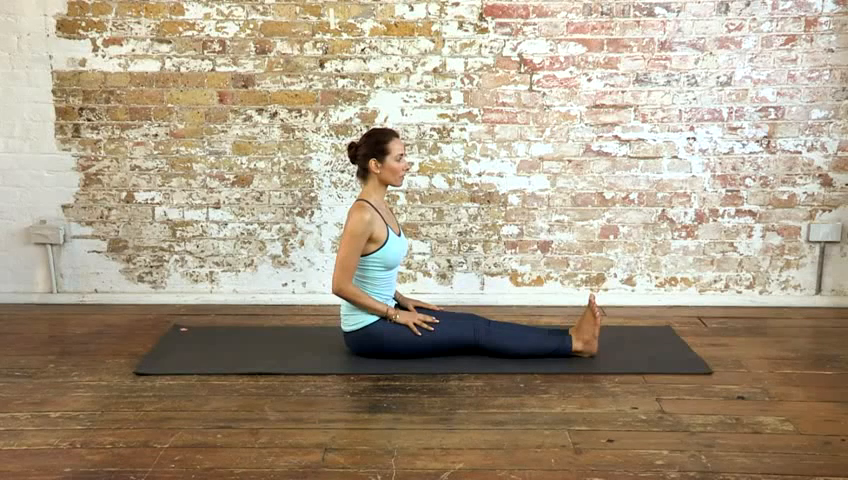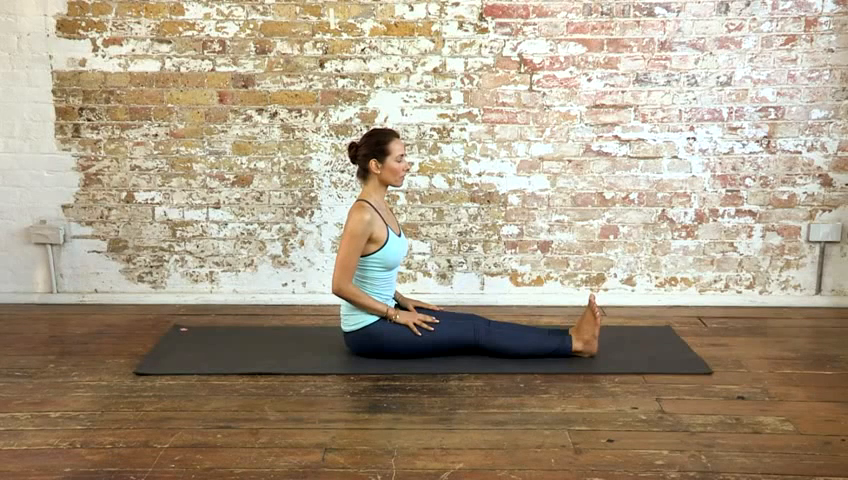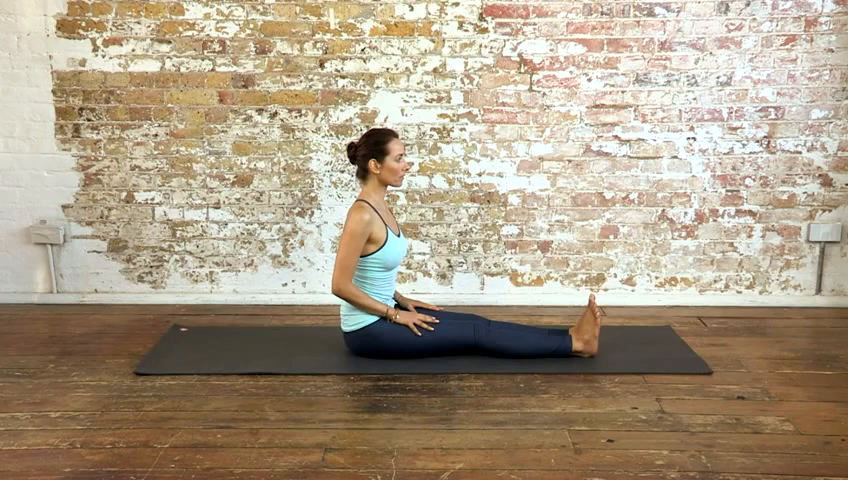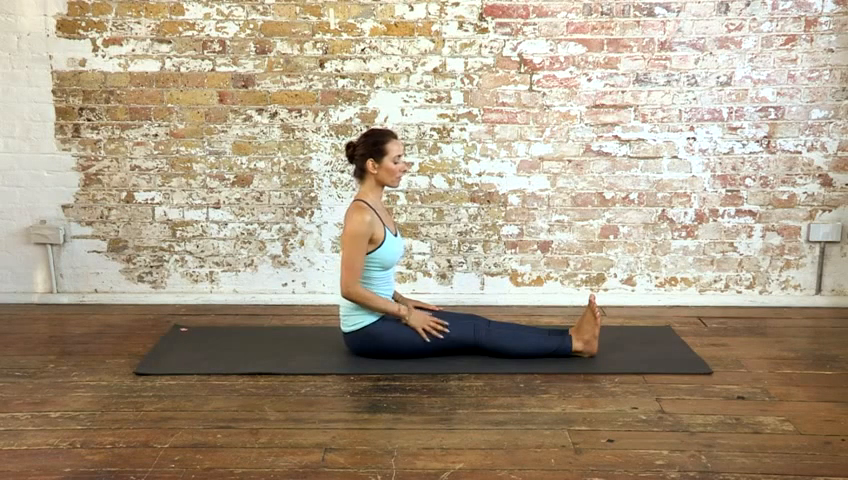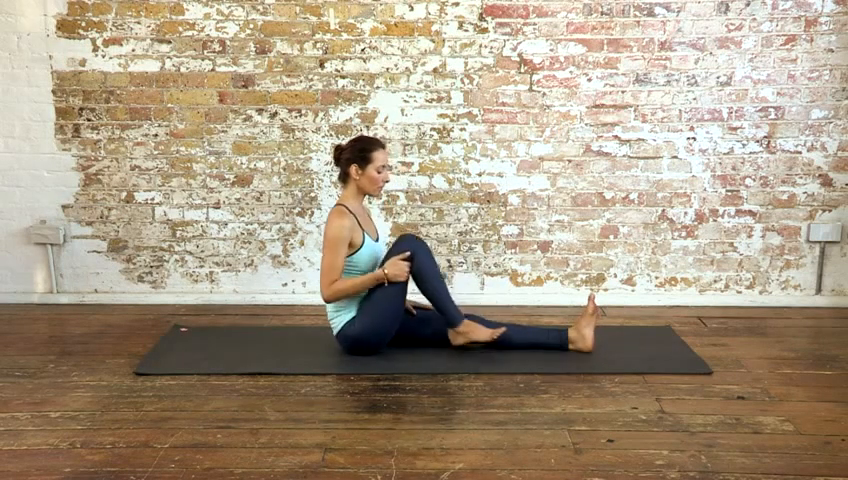
dt=1s
person 1, frame 1
left shoulder: (378, 205)
right shoulder: (363, 214)
right elbow: (341, 285)
left wrist: (401, 301)
right wrist: (395, 313)
left hip: (379, 315)
right hip: (368, 329)
left knee: (472, 324)
right knee: (475, 331)
left ankle: (568, 338)
right ankle: (573, 343)
person 1, frame 2
left shoulder: (378, 205)
right shoulder: (363, 215)
right elbow: (341, 285)
left wrist: (400, 301)
right wrist: (395, 314)
left hip: (379, 315)
right hip: (368, 328)
left knee: (472, 324)
right knee: (475, 331)
left ankle: (568, 338)
right ankle: (573, 343)
person 1, frame 3
left shoulder: (378, 205)
right shoulder: (362, 215)
right elbow: (341, 285)
left wrist: (400, 301)
right wrist: (395, 314)
left hip: (379, 315)
right hip: (368, 328)
left knee: (474, 324)
right knee: (475, 332)
left ankle: (568, 337)
right ankle: (574, 343)
person 1, frame 4
left shoulder: (375, 206)
right shoulder: (361, 216)
right elbow: (350, 289)
left wrist: (401, 302)
right wrist: (404, 313)
left hip: (378, 319)
right hip: (367, 331)
left knee: (474, 324)
right knee: (475, 333)
left ankle: (568, 336)
right ankle: (573, 344)
person 1, frame 5
left shoulder: (359, 211)
right shoulder: (341, 220)
right elbow: (329, 291)
left wrist: (395, 297)
right wrist: (383, 275)
left hip: (372, 321)
right hip: (357, 330)
right knee: (410, 246)
left ankle: (569, 337)
right ankle: (459, 325)
